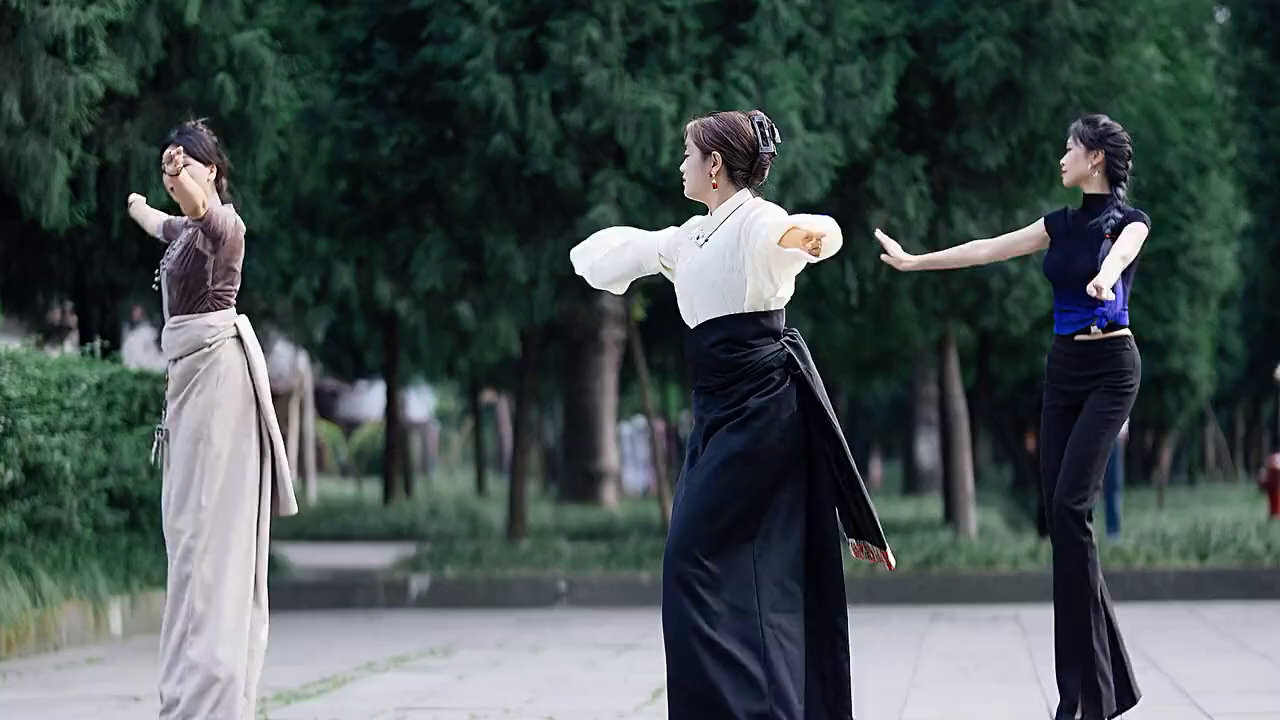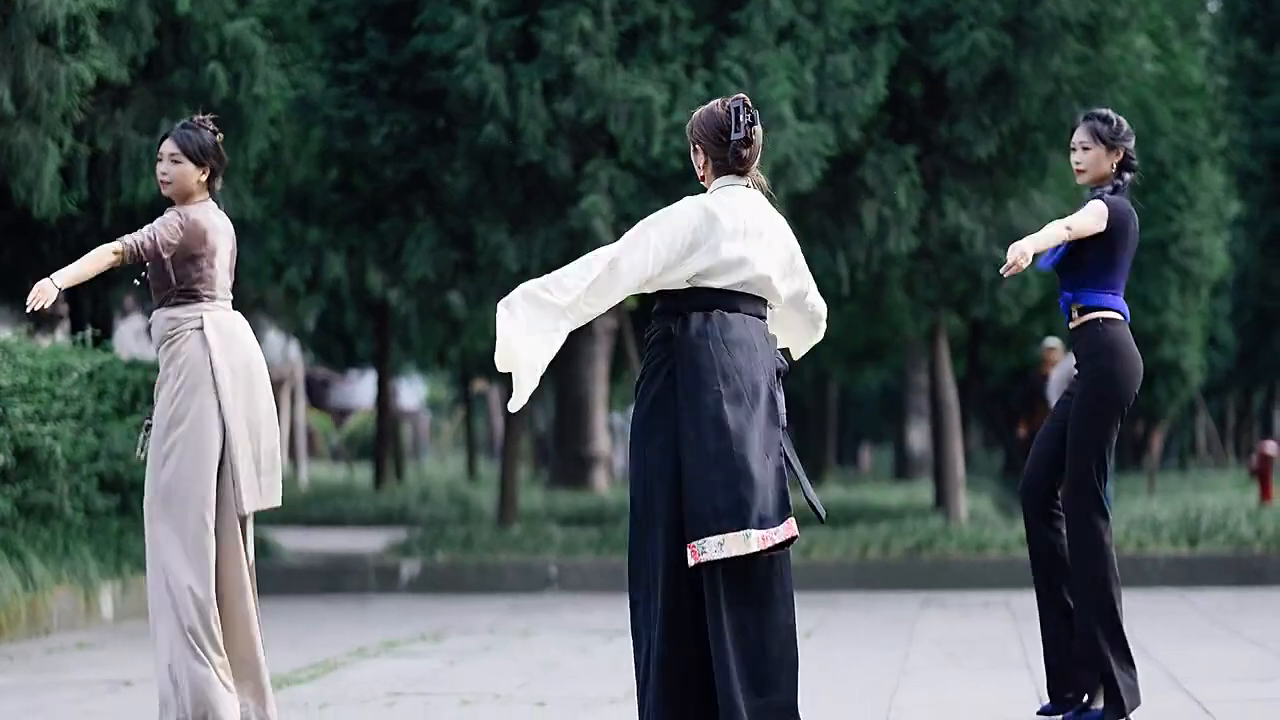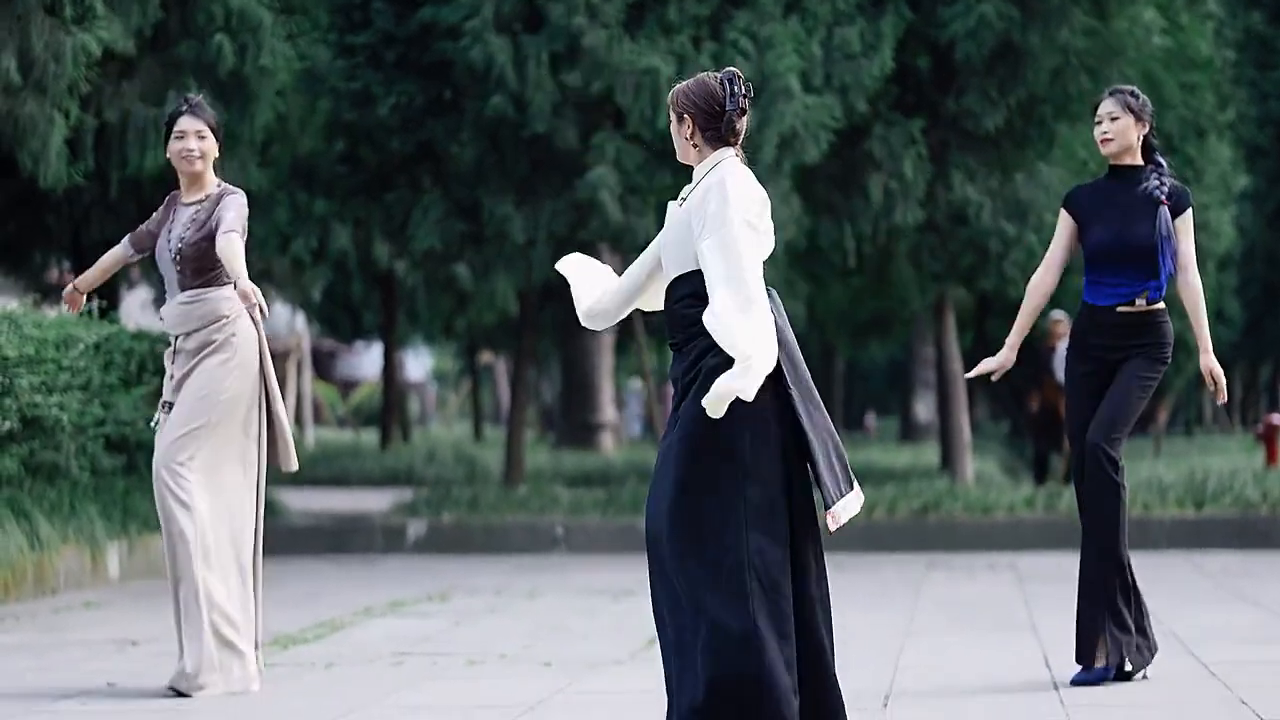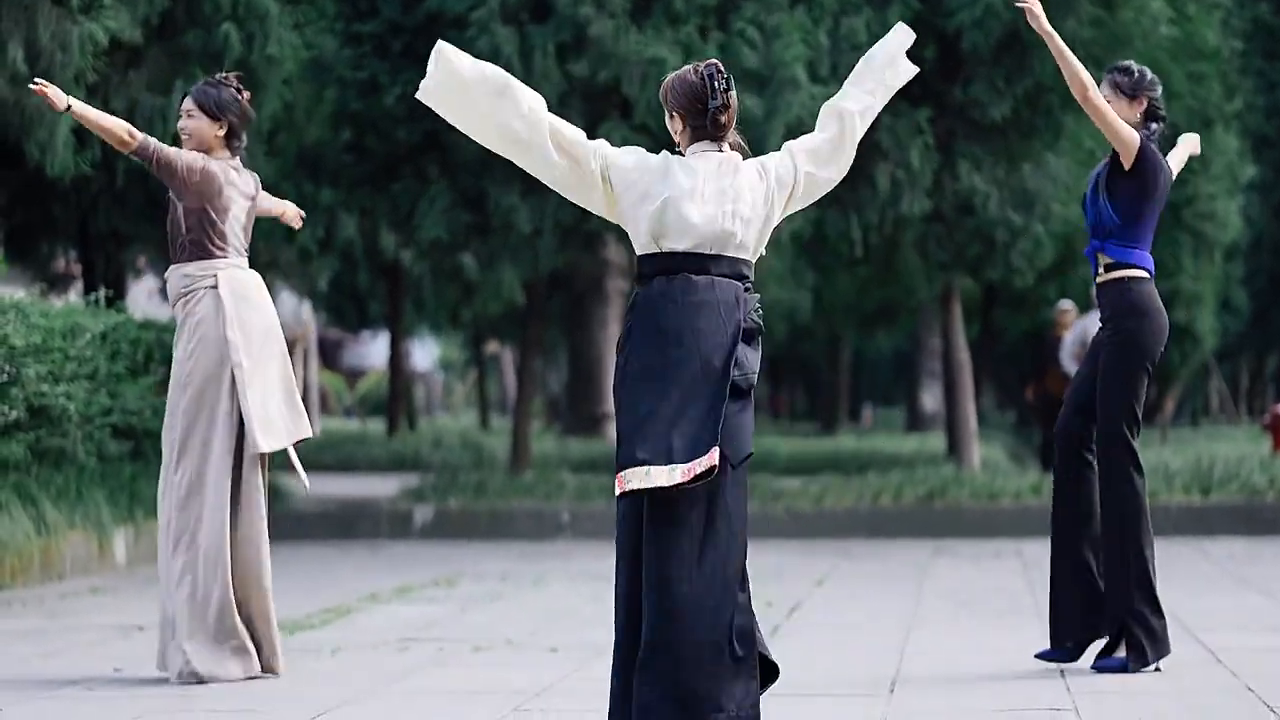
dt=1s
person 1, frame 1
left shoulder: (757, 225)
right shoulder: (699, 234)
left elbow: (797, 232)
right elbow: (645, 249)
left wrist: (806, 238)
right wrist: (601, 250)
left hip: (761, 409)
right hip: (723, 412)
left knee: (694, 562)
right knee: (758, 568)
person 1, frame 2
left shoulder: (694, 215)
right shoulder: (773, 224)
left elbow: (615, 267)
right elbow: (804, 311)
left wrist: (533, 310)
right wrist: (786, 338)
left hip: (690, 373)
right hip: (751, 374)
left knee: (677, 545)
right knee: (739, 545)
person 1, frame 3
left shoulder: (729, 188)
right shoulder: (702, 197)
left elbow: (737, 280)
right elbow: (653, 277)
left wrist: (745, 357)
right wrist: (603, 287)
left hip: (735, 368)
right hip: (717, 370)
left knee: (716, 534)
right knee: (708, 534)
person 1, frame 4
left shoulder: (649, 174)
right shoulder: (767, 177)
left elbow: (551, 140)
right elbow: (835, 135)
left wrist: (457, 74)
right wrist: (888, 57)
left hip: (664, 337)
right hip: (730, 338)
left knee: (661, 511)
right knee: (708, 509)
person 2, frame 1
left shoulder: (1131, 220)
right shoulder: (1061, 220)
left elbow: (1123, 257)
right elbow: (992, 248)
left wrist: (1107, 277)
right wrist: (917, 260)
left hip: (1108, 373)
right hip: (1061, 373)
left knee: (1070, 504)
right knee: (1061, 514)
person 2, frame 2
left shoulder: (1108, 206)
right shoulder: (1115, 214)
left elbow: (1071, 225)
left wrist: (1033, 243)
left hip: (1106, 358)
right hip: (1097, 362)
left knee: (1086, 502)
right knee: (1039, 489)
right ankle: (1074, 669)
person 2, frame 3
left shoulder: (1172, 196)
right shoulder: (1082, 198)
left elbow: (1187, 275)
right elbow: (1049, 272)
left wrist: (1205, 350)
right wrist: (1010, 347)
left hip: (1146, 342)
right hip: (1088, 341)
left knee: (1098, 449)
right knee: (1087, 467)
left ankle: (1109, 639)
right ankle: (1126, 633)
person 2, frame 4
left shoulder: (1136, 151)
right shoulder: (1153, 163)
left elbow: (1087, 95)
right elbow: (1174, 163)
right wrist: (1186, 147)
left hip: (1130, 314)
right hip: (1123, 318)
left knee: (1115, 454)
right knee: (1071, 443)
left ankle: (1139, 635)
right ankle: (1084, 617)
person 3, frame 1
left shoulder: (222, 220)
right shoulder: (189, 229)
left elbow: (210, 214)
right elbow: (166, 228)
left wrist: (193, 181)
right wrist: (139, 207)
left hip: (218, 377)
right hip: (195, 381)
left knee: (206, 524)
right knee: (204, 525)
person 3, frame 2
left shoulder: (183, 221)
right shoulder: (214, 220)
left elbow: (118, 249)
left wrist: (56, 279)
left hip: (200, 362)
right hip: (226, 352)
left knee: (191, 515)
right knee: (206, 518)
person 3, frame 3
left shoulder: (231, 200)
right shoulder: (174, 206)
left elbow: (232, 254)
right elbow: (133, 246)
left wrist: (241, 287)
right wrist: (86, 279)
left hip: (225, 348)
right hip: (187, 354)
left knee: (181, 473)
right knee: (204, 489)
left ankle: (215, 655)
right ankle: (224, 646)
person 3, frame 4
left shoulder: (203, 173)
right shoulder: (245, 182)
left elbow: (131, 139)
left wrist: (68, 103)
right wrist: (280, 208)
left hip: (213, 321)
right hip: (242, 314)
left knee: (205, 470)
right knee: (224, 473)
left ankle: (212, 646)
right ankle: (242, 640)
